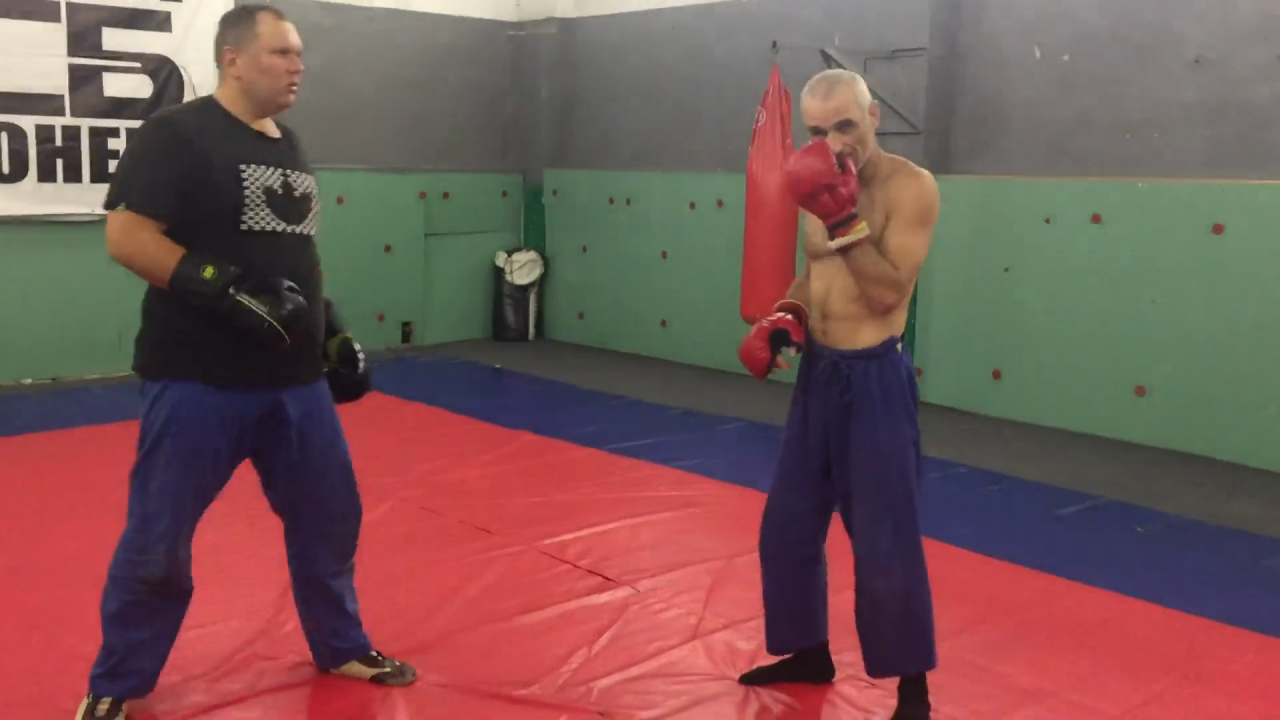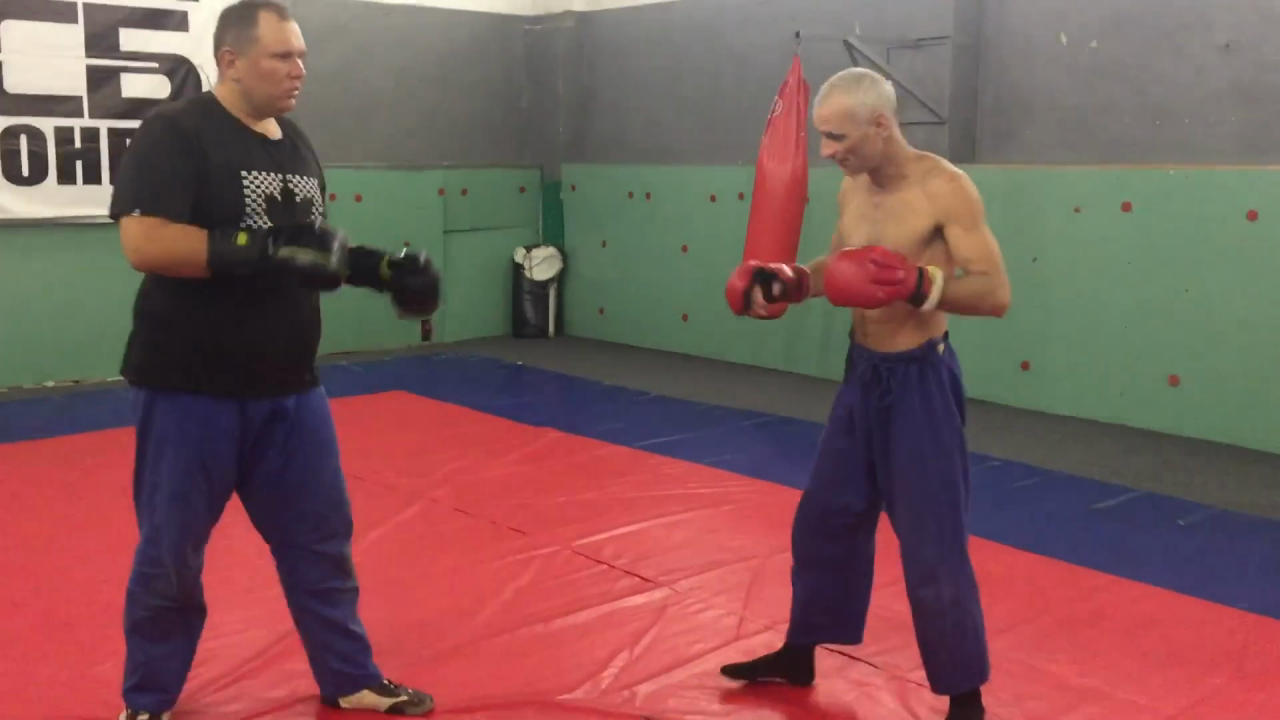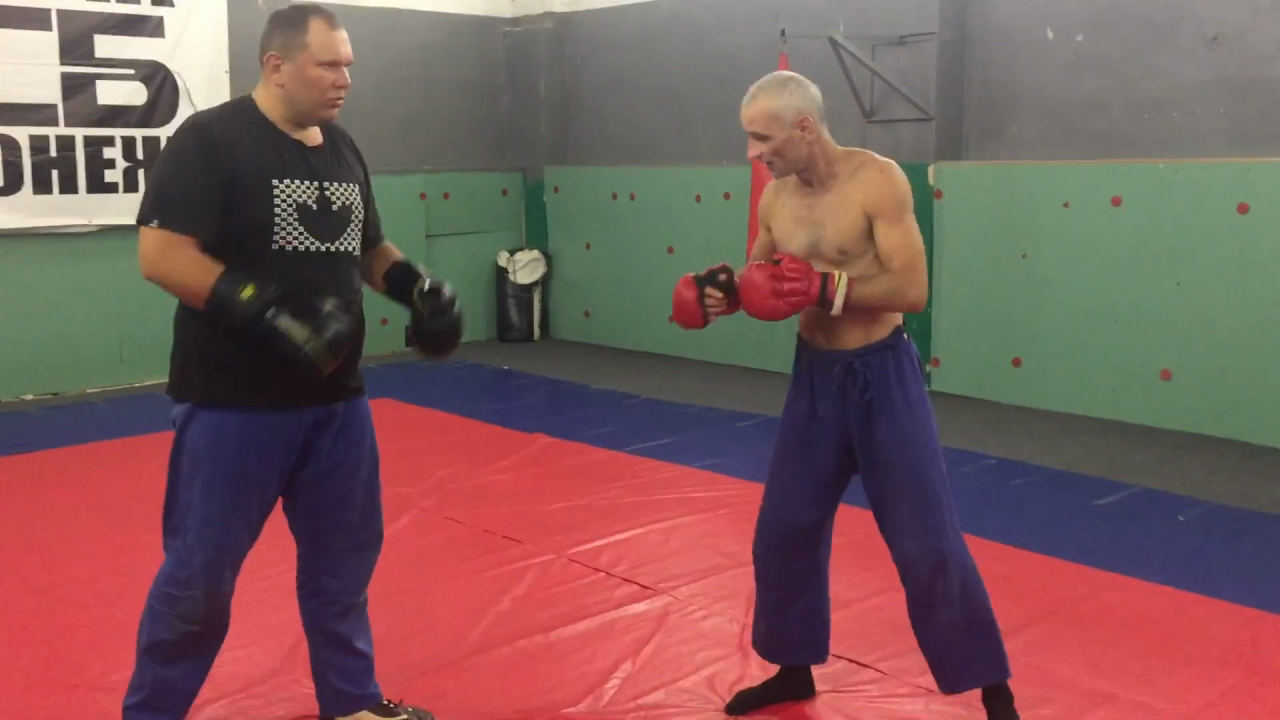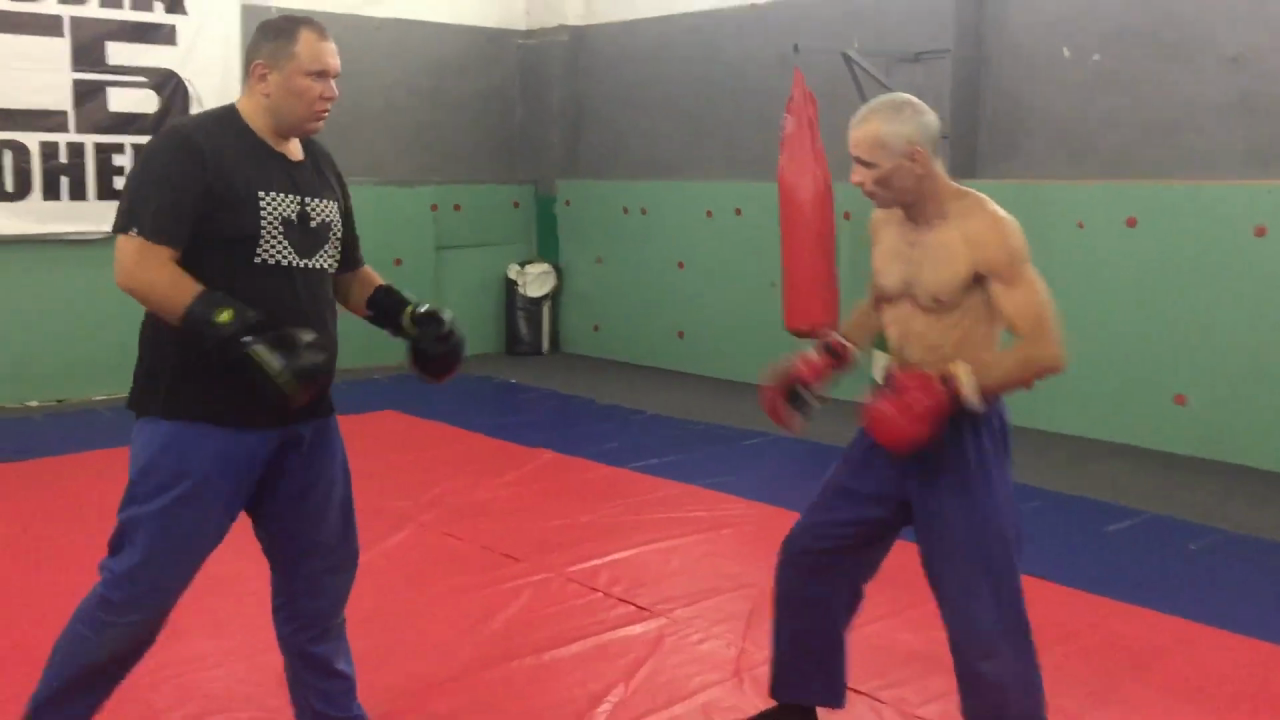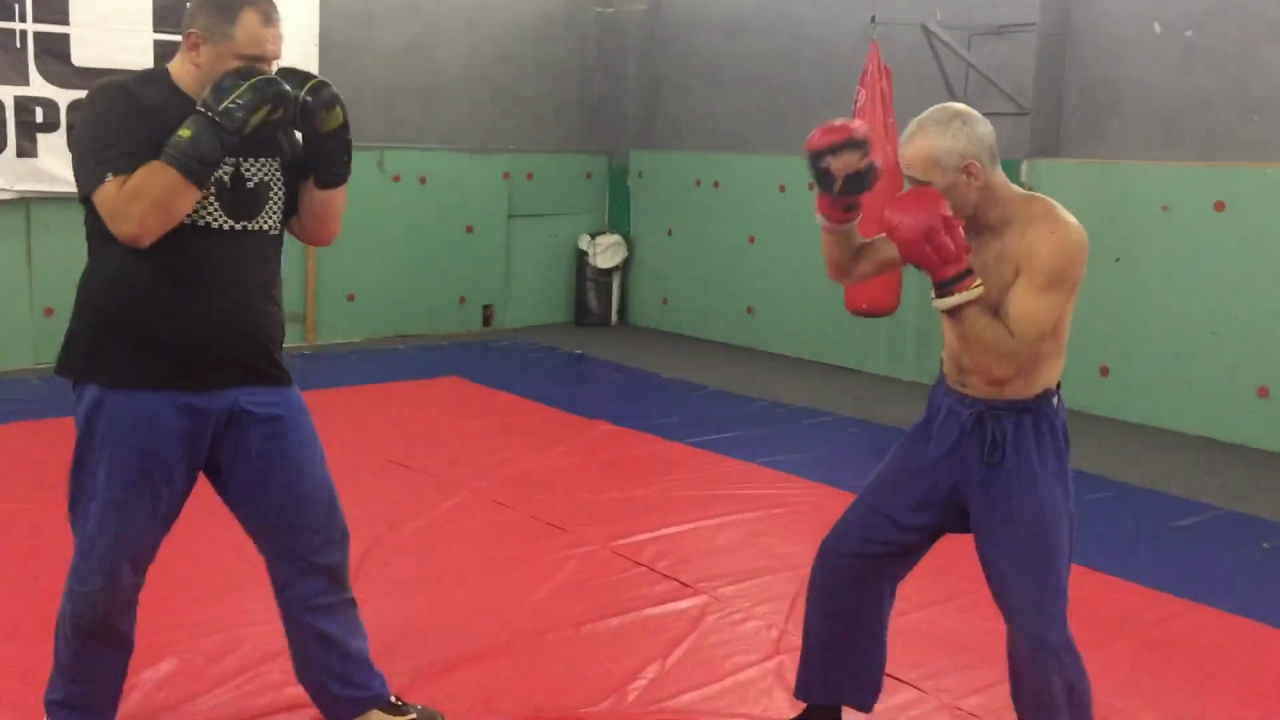
dt=0.5s
person 1, frame 1
left shoulder: (289, 146)
right shoulder: (177, 133)
right elbow: (125, 237)
left wrist: (332, 331)
right wrist: (227, 292)
left hip: (293, 375)
right hip: (196, 377)
left knee: (330, 513)
right knee: (159, 537)
left ankle: (341, 647)
person 1, frame 2
left shoulder: (295, 143)
right shoulder: (175, 132)
right elbow: (144, 243)
left wrist: (378, 268)
right wrist: (264, 251)
left hip: (289, 386)
right hip: (191, 388)
left knee: (321, 537)
right knee: (171, 551)
person 1, frame 3
left shoulder: (340, 148)
right shoulder: (211, 139)
left elbow: (368, 247)
right elbow: (161, 255)
left wrist: (419, 288)
right wrist: (270, 315)
left hip: (333, 396)
right hip: (233, 399)
left knee: (345, 550)
right knee: (204, 565)
person 1, frame 4
left shoulder: (319, 163)
right shoulder: (191, 148)
left elbow: (341, 272)
right elbow: (138, 265)
left wrist: (408, 317)
right wrist: (246, 337)
left hip: (301, 415)
right hip: (198, 416)
left knee: (321, 573)
right knee: (142, 584)
person 1, frame 5
left shoulder: (267, 118)
right shoulder: (118, 107)
left elbow: (319, 229)
right elbow: (133, 219)
left wrist: (329, 142)
right wrist: (213, 130)
left hip: (255, 380)
right hip: (139, 383)
left knee: (313, 546)
right knee: (109, 563)
person 2, frame 1
left shoulder: (911, 187)
right shoulder: (816, 181)
left elbow: (889, 294)
left wrist: (845, 219)
right wrist: (787, 316)
left hip: (876, 379)
right hip: (817, 373)
left knee: (885, 543)
right knee: (789, 524)
right ankle: (810, 652)
person 2, frame 2
left shoulder: (945, 188)
right shoulder: (852, 188)
left elbow: (995, 295)
left wrist: (915, 283)
right wrist: (790, 281)
left hip: (920, 380)
right hip: (862, 373)
left knee: (933, 547)
right knee: (824, 518)
right ankle: (798, 654)
person 2, frame 3
left shoulder: (878, 180)
right shoulder: (774, 196)
left elbow: (911, 290)
right elbow: (761, 282)
left wrist: (822, 289)
right wrist: (725, 292)
left hip: (883, 376)
right hip: (814, 376)
left knee: (927, 545)
right knee: (784, 531)
person 2, frame 4
left shoulder: (987, 229)
right shoulder: (884, 220)
left elbow: (1046, 352)
left wrist: (949, 390)
right wrist: (825, 358)
left hip: (962, 434)
right hip: (894, 423)
left knee: (984, 620)
right knee: (810, 554)
person 2, frame 5
left shoulder: (1054, 235)
right shoulder: (946, 217)
left elbow: (1004, 365)
right elbow: (844, 268)
left wrist: (950, 275)
right wrist: (837, 198)
left hip: (1021, 438)
right hip: (947, 419)
left knee: (1037, 627)
right knee: (846, 559)
